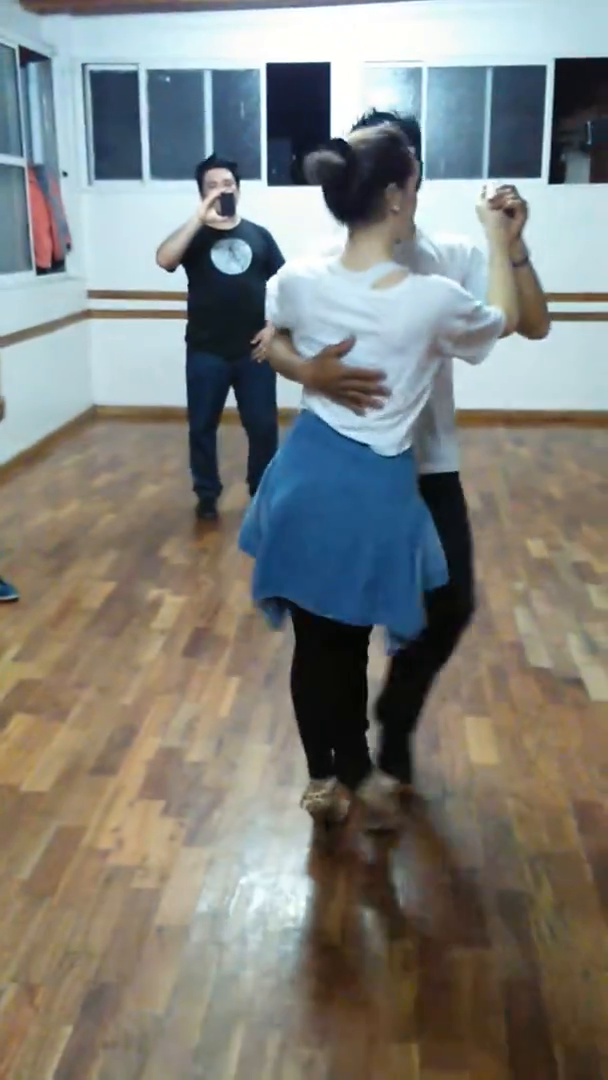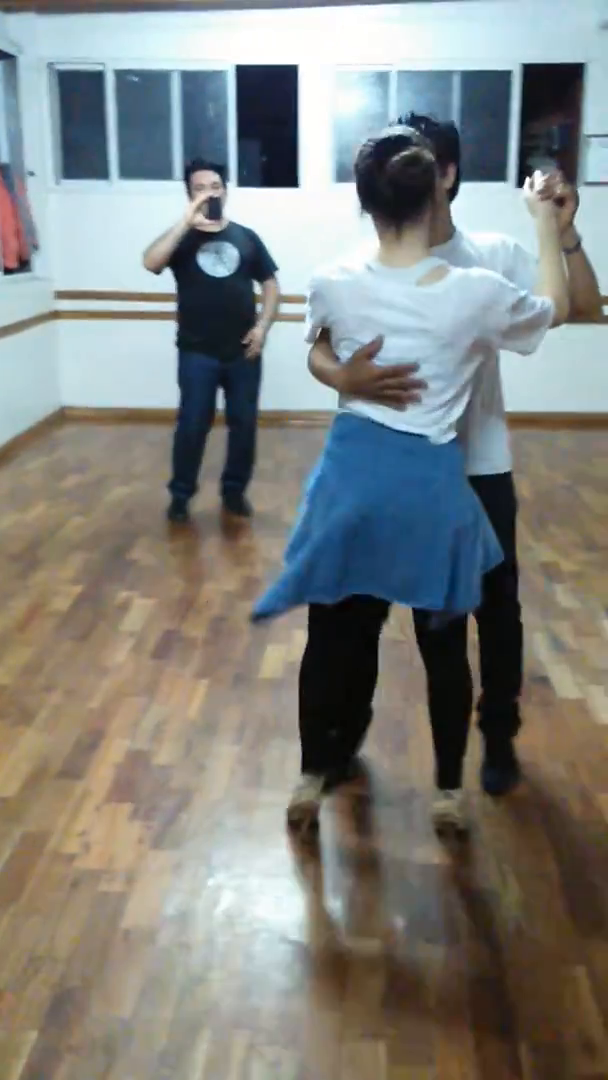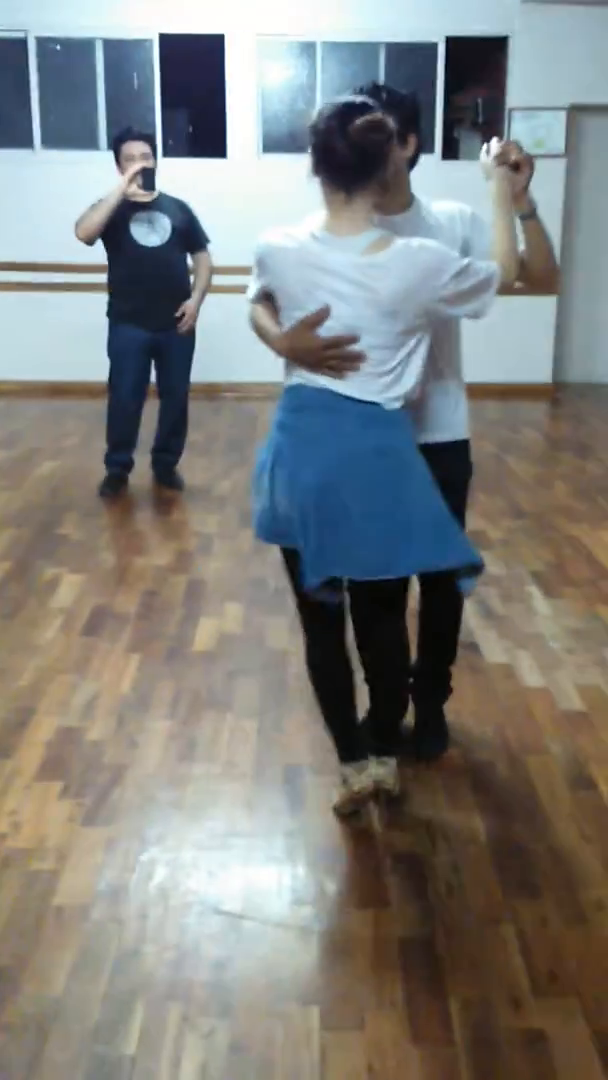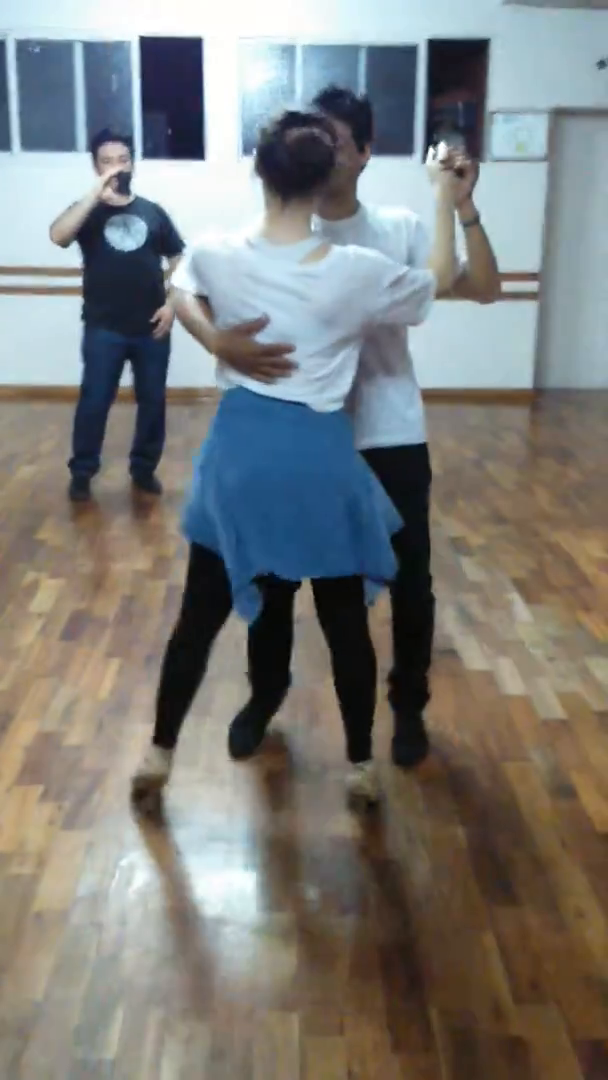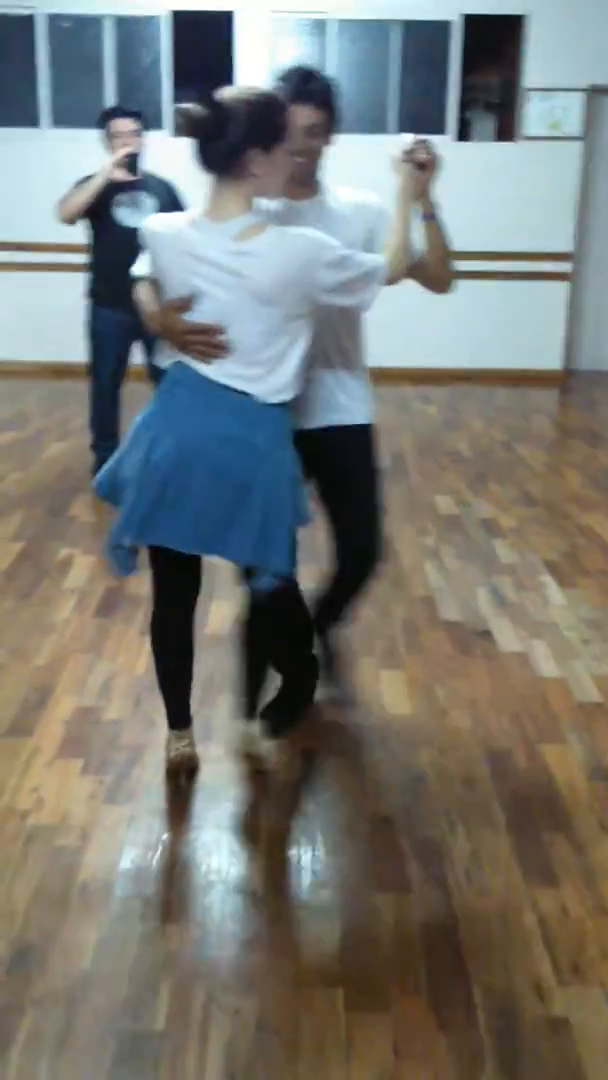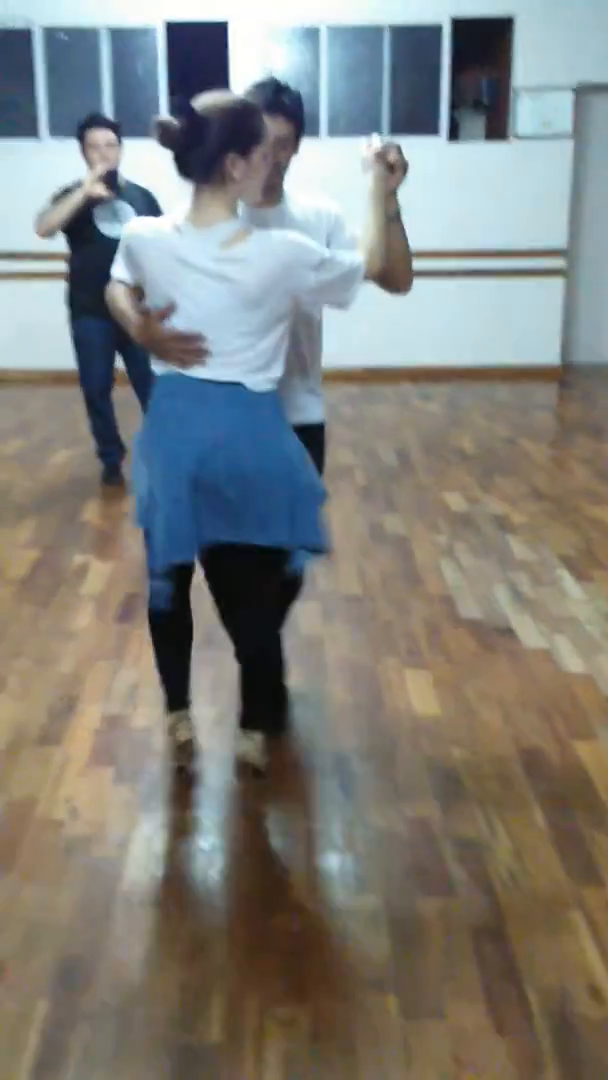
dt=0.4s
person 1, frame 1
left shoulder: (297, 280)
right shoulder: (430, 299)
right elbow: (502, 320)
right wrist: (498, 239)
left hip: (304, 475)
right hip: (376, 490)
left knee: (315, 640)
right knee: (399, 636)
left ankle: (322, 780)
right ankle: (372, 774)
person 1, frame 2
left shoulder: (332, 284)
right shoulder: (475, 292)
right elbow: (553, 310)
right wrist: (547, 226)
left hip: (351, 474)
right hip: (431, 483)
left knee: (332, 638)
left ankle: (311, 778)
right ankle: (447, 792)
person 1, frame 3
left shoulder: (278, 250)
right shoulder: (419, 263)
right elbow: (504, 272)
right wrist: (502, 193)
left hip: (304, 445)
right hip: (381, 452)
left knee: (320, 619)
right knee: (383, 617)
left ankle: (352, 766)
right ankle: (384, 758)
person 1, frame 4
left shoulder: (215, 255)
right shoulder: (356, 271)
left elbow: (184, 302)
right elbow: (438, 280)
right wrist: (445, 201)
left hip: (240, 450)
right hip: (321, 456)
left knee: (202, 612)
right knee: (345, 620)
left ankle: (160, 752)
right ankle: (359, 766)
person 1, frame 5
left shoulder: (163, 235)
right shoulder: (298, 252)
right elbow: (391, 268)
right wrist: (406, 193)
left hip: (175, 431)
right hip: (252, 441)
left knee: (174, 594)
right knee: (272, 587)
left ankle: (179, 734)
right ankle: (259, 719)
person 1, frame 6
left shoulder: (144, 240)
right shoulder: (281, 255)
left elbow: (119, 296)
right elbow: (370, 268)
right wrist: (379, 193)
left hip: (177, 431)
right hip: (254, 437)
left knee: (168, 581)
right knee: (254, 591)
left ankle: (179, 716)
right ankle: (253, 732)
person 2, frame 1
left shoulder: (453, 256)
left elbow: (534, 326)
right elbow: (274, 347)
left wrist: (512, 244)
right wrist: (312, 373)
left hip: (430, 465)
left knee: (450, 605)
left ankle: (394, 719)
person 2, frame 2
left shoulder: (495, 254)
right elbow: (318, 349)
right wrist: (345, 377)
left hip: (479, 466)
left knee: (496, 609)
right knee: (375, 607)
left ankle: (499, 733)
person 2, frame 3
left shoulder: (455, 223)
left elbow: (541, 278)
right elbow: (262, 305)
left wrist: (520, 200)
right wrist: (287, 343)
left hip: (438, 435)
left knee: (441, 575)
left ankle: (430, 698)
person 2, frame 4
left shoulder: (400, 229)
left elbow: (483, 289)
left wrist: (464, 207)
right wrist: (222, 344)
left hip: (391, 439)
left knee: (408, 581)
left ankle: (408, 705)
right ankle: (267, 688)
person 2, frame 5
left shoulder: (361, 211)
left elbow: (438, 279)
left wrist: (424, 200)
right wrist: (164, 321)
left hip: (340, 416)
left knee: (362, 553)
left ankle: (319, 627)
person 2, frame 6
left shoulder: (319, 218)
left elbow: (396, 280)
left wrist: (388, 203)
right wrist: (146, 330)
left hip: (297, 417)
right ankle: (263, 671)
person 3, frame 1
left shoulder: (259, 235)
right shoulder: (194, 236)
right elbow: (164, 260)
left wrist: (272, 328)
right wrist: (200, 217)
left hip: (254, 350)
right hip: (206, 352)
left knee: (263, 425)
right knee: (202, 425)
left ankle: (262, 491)
right ankle: (207, 494)
person 3, frame 2
left shoulder: (245, 237)
right shoulder: (182, 237)
left elbow: (270, 284)
right elbow: (151, 262)
left wrist: (263, 325)
right wrist: (186, 221)
left hip: (242, 352)
right hip: (197, 352)
left knee: (244, 425)
right knee: (192, 425)
left ankle: (234, 491)
right ankle: (180, 494)
person 3, frame 3
left shoulder: (178, 208)
right shoulder: (112, 208)
left elbow: (202, 257)
right elbow: (83, 233)
left wrist: (196, 298)
right wrist: (121, 190)
left hip: (176, 324)
right hip: (128, 325)
left knee: (176, 397)
right knee: (124, 399)
left ankle: (165, 464)
right ankle: (117, 468)
person 3, frame 4
left shoulder: (153, 211)
right shoulder: (88, 210)
left elbow: (178, 261)
right elbow: (58, 236)
left wrist: (171, 304)
right wrist: (97, 194)
left hip: (151, 327)
right hip: (103, 328)
left knee: (153, 401)
right knee: (93, 402)
left ankle: (144, 469)
right ankle: (82, 472)
person 3, frame 5
left shoulder: (162, 188)
right shoulder: (96, 186)
right elbow: (66, 214)
right wrist: (107, 175)
right hip: (109, 307)
right knee: (105, 382)
right ankle: (104, 452)
person 3, frame 6
left shoulder: (141, 196)
right shoulder: (74, 196)
right elbow: (43, 228)
right wrist: (85, 192)
right hip: (90, 315)
left knee: (153, 387)
right knee: (96, 390)
right ankle: (110, 457)
